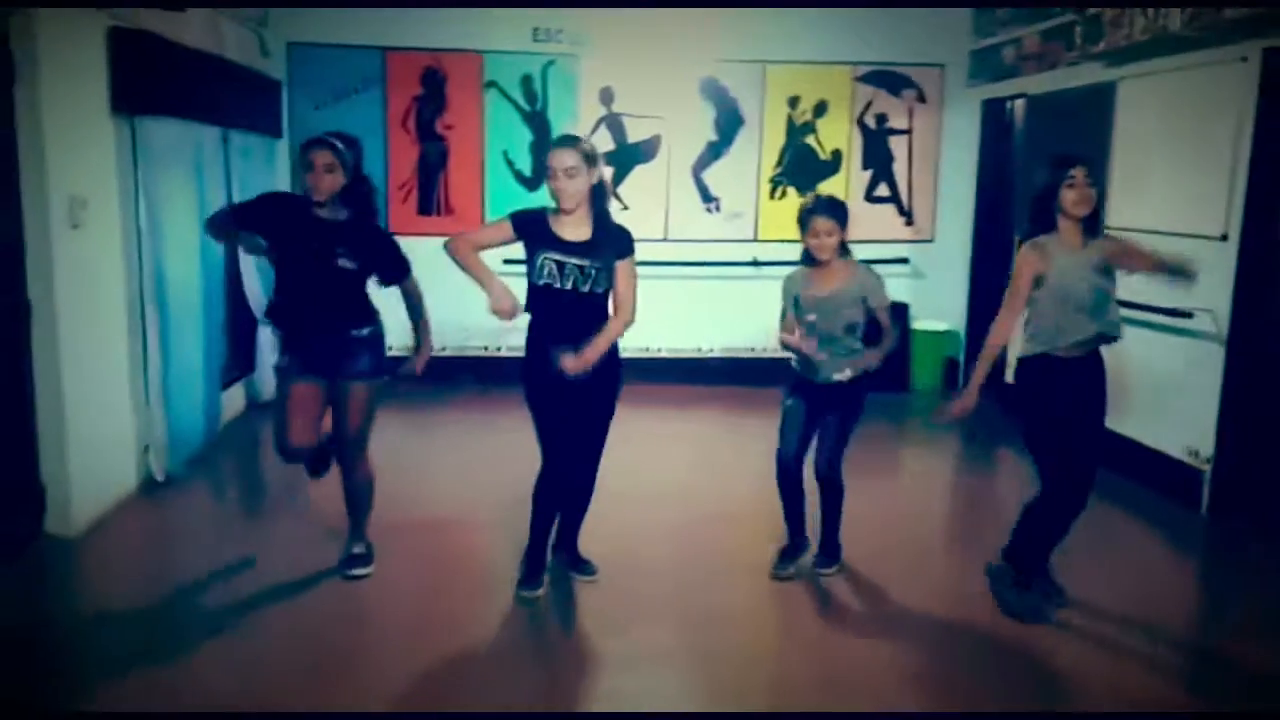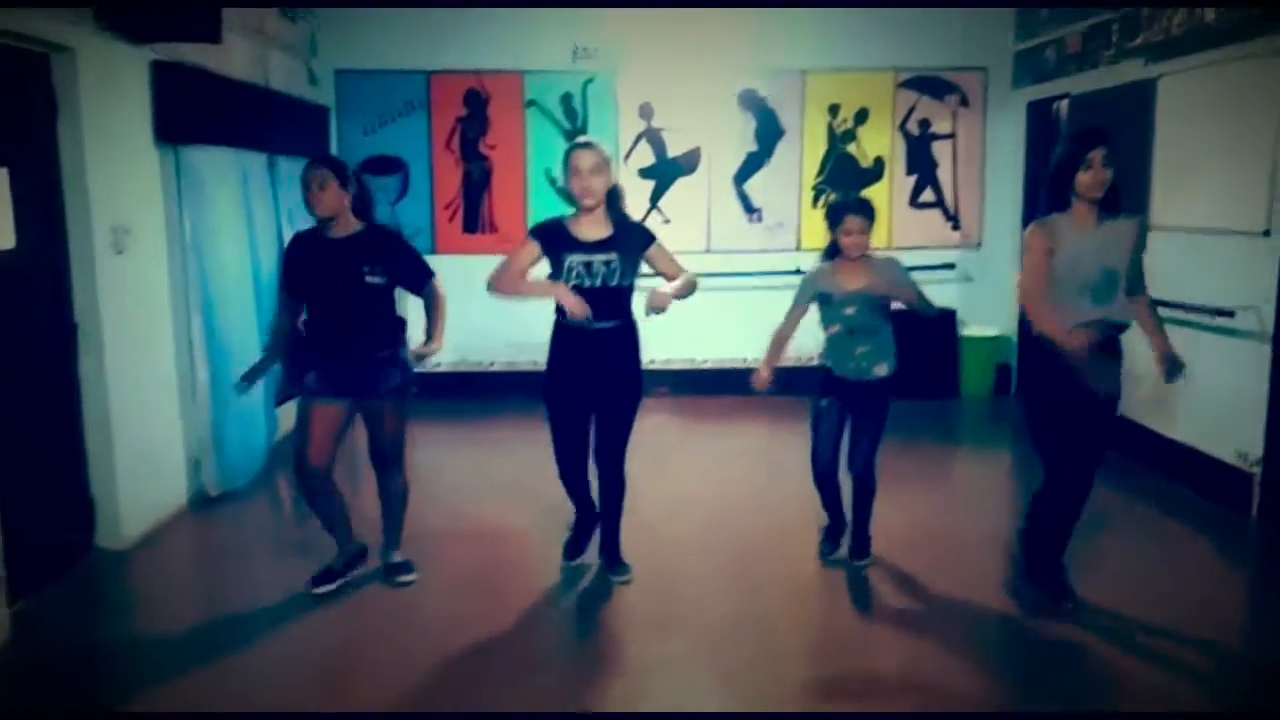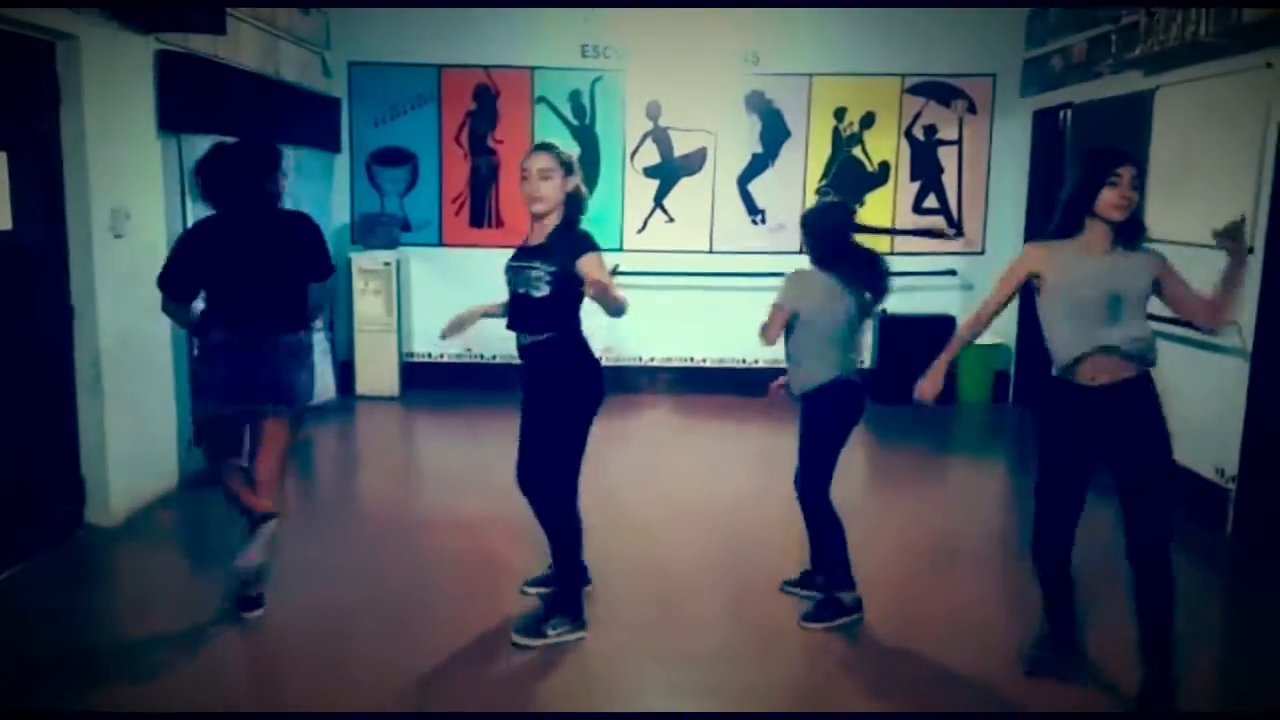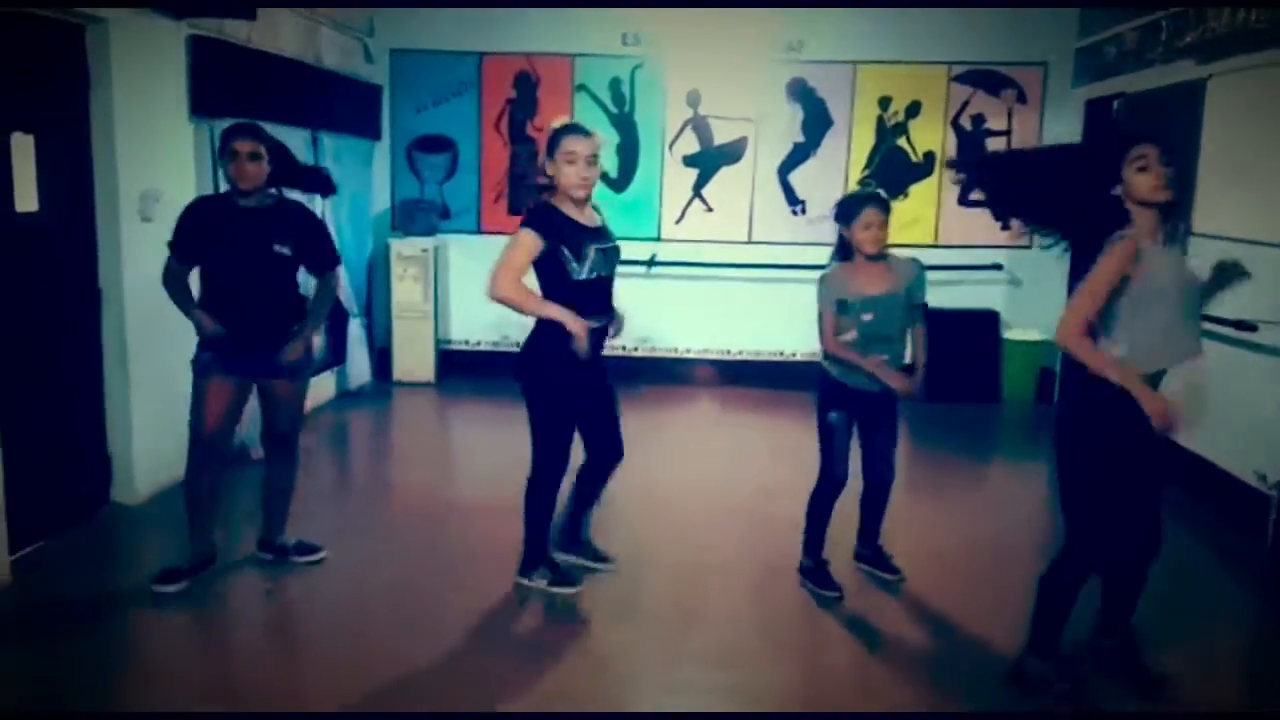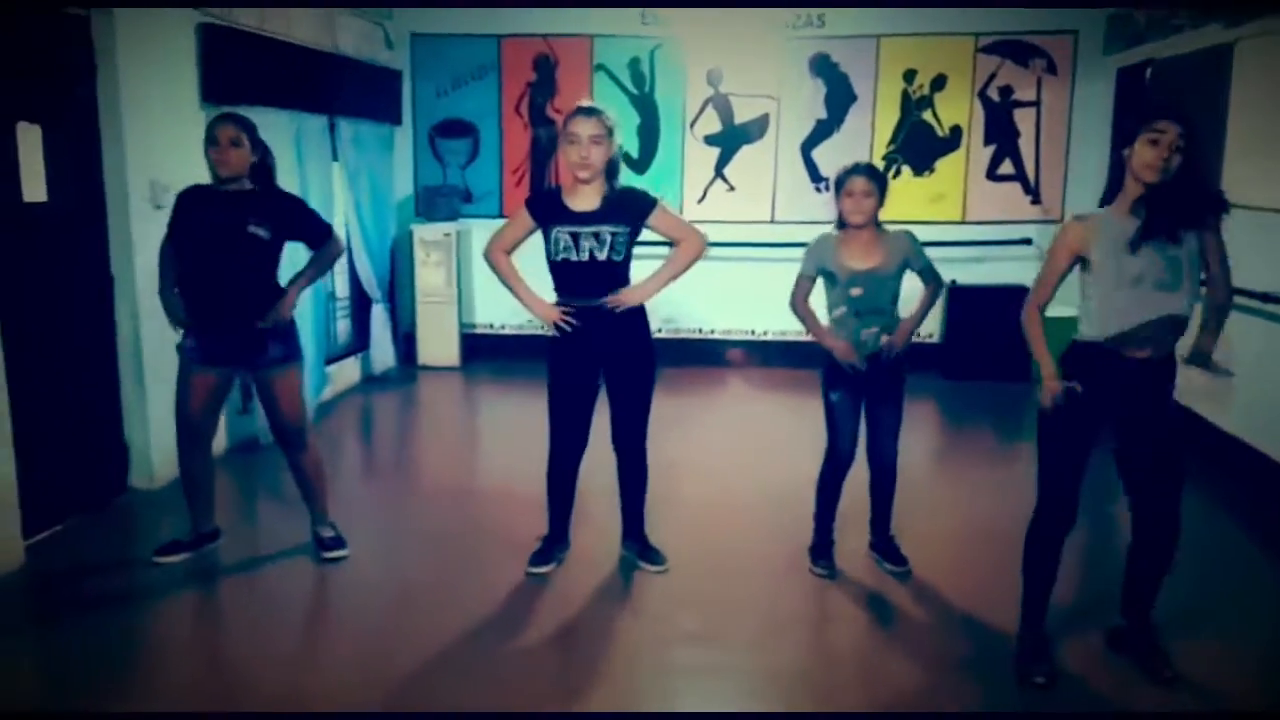
dt=0.7s
person 1, frame 1
left shoulder: (1108, 247)
right shoulder: (1036, 252)
left elbow: (1184, 274)
right elbow: (1004, 323)
left wrist: (1147, 262)
right wrist: (972, 388)
left hip: (1088, 375)
right hip: (1044, 376)
left knee: (1079, 486)
right knee: (1062, 485)
left ankle: (1034, 567)
right ankle: (1011, 570)
person 1, frame 2
left shoulder: (1129, 229)
right shoulder: (1043, 233)
left elbow: (1137, 296)
right elbow: (1033, 308)
left wrist: (1162, 345)
right wrist: (1082, 354)
left hip: (1105, 359)
right hip: (1052, 362)
left knee: (1081, 475)
right knee: (1062, 474)
left ankle: (1047, 565)
right ankle: (1027, 558)
person 1, frame 3
left shoulder: (1148, 264)
right shoulder: (1042, 256)
left elbow: (1211, 319)
right elbow: (988, 310)
left wrist: (1236, 258)
right wrist: (940, 366)
left hip: (1134, 408)
right hip: (1070, 407)
left knee: (1149, 548)
right knee: (1050, 537)
left ankle: (1158, 669)
right ankle: (1062, 639)
person 1, frame 4
left shoulder: (1163, 246)
right shoulder: (1126, 246)
left elbow: (1175, 306)
right elbow: (1070, 330)
left wrist: (1216, 281)
right wrist: (1145, 392)
left hip: (1129, 410)
right hip: (1095, 409)
left knee: (1141, 538)
right knee: (1088, 543)
left ankle: (1113, 641)
right ankle: (1037, 656)
person 1, frame 5
left shoulder: (1194, 214)
right shoulder: (1085, 229)
left elbow: (1220, 289)
right elbow: (1034, 305)
left wrist: (1204, 344)
right wrist: (1046, 373)
left hip: (1151, 383)
right hip: (1087, 373)
left knee: (1160, 520)
right knee: (1055, 511)
left ankle: (1135, 627)
right ankle: (1032, 634)
person 2, frame 1
left shoulder: (615, 237)
right shoulder: (531, 224)
left elbow: (624, 312)
right elbow: (458, 243)
left wrist: (586, 358)
right wrist: (494, 287)
left hip: (597, 363)
right hip: (544, 358)
left knee: (586, 463)
right knee: (557, 461)
left ankle: (568, 545)
right ankle: (535, 555)
person 2, frame 2
left shoulder: (633, 234)
right shoulder: (551, 233)
left elbow: (687, 279)
right elbow: (498, 281)
left wrist: (671, 288)
right wrist: (556, 290)
left hip: (620, 359)
right hip: (569, 359)
left knee: (611, 458)
right knee: (569, 458)
left ankle: (611, 549)
right ankle: (585, 519)
person 2, frame 3
left shoulder: (575, 241)
right shoulder: (530, 241)
left elbow: (615, 303)
left wrist: (604, 291)
right wrist: (475, 313)
left hip: (571, 377)
right hip: (539, 375)
left knee: (555, 487)
right knee: (533, 480)
left ankle: (567, 608)
right ankle: (569, 568)
person 2, frame 4
left shoulder: (594, 219)
right shoulder: (543, 220)
right elbow: (501, 285)
left wrist: (607, 307)
right wrist: (566, 316)
left hip: (587, 355)
right hip: (551, 358)
left knee: (609, 450)
right knee: (550, 461)
left ankle: (570, 535)
right ankle: (535, 559)
person 2, frame 5
left shoulder: (631, 202)
right shoulder: (545, 203)
left elbow: (694, 242)
right elbow: (495, 250)
left wrist: (647, 288)
right wrist: (531, 302)
left hip: (626, 331)
right hip: (573, 332)
left knee: (630, 443)
right knee: (565, 443)
left ankle: (635, 537)
right ankle: (556, 537)
person 3, frame 1
left shoulder: (366, 233)
right shoulder: (279, 211)
left elbow: (407, 286)
right elbow: (217, 223)
left wrist: (423, 342)
right wrist: (245, 241)
left hip: (357, 347)
right hip: (302, 350)
left knee: (352, 450)
right knee: (294, 445)
left ankle: (359, 540)
right ankle: (319, 451)
person 3, frame 2
left shoulder: (384, 243)
right shoulder: (301, 248)
left elbow: (431, 290)
right elbow: (289, 309)
left wrist: (433, 338)
right wrist: (267, 359)
left hip: (382, 365)
right hip: (326, 370)
left knee: (387, 463)
right knee: (311, 467)
left ankle: (392, 550)
right ankle: (348, 549)
person 3, frame 3
left shoulder: (202, 235)
right shoulder: (302, 229)
left elbow: (173, 305)
right elbow: (318, 298)
left hip: (227, 362)
right hip: (289, 362)
left knee: (220, 453)
right knee: (266, 472)
left ankle: (257, 517)
right ankle: (251, 588)
person 3, frame 4
left shoulder: (297, 218)
right shoulder: (200, 214)
left elbow: (328, 280)
right elbow: (173, 274)
left wrist: (307, 334)
right wrist: (197, 315)
left hip: (284, 350)
right hip: (222, 348)
left knee: (281, 445)
right knee: (205, 447)
left ankle: (273, 538)
right ankle: (200, 552)
person 3, frame 5
left shoulder: (275, 204)
right shoulder: (191, 202)
left elbow: (332, 246)
right elbow: (171, 249)
left wrist: (292, 293)
right wrist: (168, 295)
left hip: (266, 335)
right hip: (204, 335)
left knee: (293, 437)
right knee: (191, 435)
left ankle: (322, 524)
right ankle: (203, 529)
person 4, frame 1
left shoulder: (864, 279)
right shoulder: (795, 282)
left elbow: (889, 329)
right elbow: (786, 334)
left wrist: (877, 353)
right wrist: (793, 342)
left hip: (845, 387)
right hip: (804, 383)
left knee: (827, 467)
right knee: (787, 459)
left ankle: (830, 546)
right ankle: (795, 539)
person 4, frame 2
left shoulder: (890, 270)
right shoulder: (819, 279)
left elbow: (928, 308)
right elbow: (789, 325)
left wrist: (894, 293)
right wrist: (767, 365)
left hip: (874, 383)
right hip: (834, 380)
left knee: (862, 464)
right knee: (822, 462)
left ankle: (860, 536)
right ankle: (835, 522)
person 4, frame 3
left shoulder: (800, 281)
right shoulder: (854, 282)
left elbow: (770, 335)
left wrist: (778, 315)
right wrist: (795, 377)
left hip: (827, 399)
right hip: (841, 392)
left knee: (811, 490)
right knee: (809, 486)
left ankle: (844, 594)
right ankle: (820, 573)
person 4, frame 4
left shoulder: (909, 272)
right shoulder: (833, 280)
left elbow: (917, 326)
right elbow: (829, 341)
left wrist: (918, 370)
right wrist: (880, 371)
left hip: (886, 394)
right hip: (840, 388)
left knee: (881, 475)
right knee: (833, 477)
left ankle: (868, 548)
right ankle: (811, 560)
person 4, frame 5
left shoulder: (902, 244)
right shoulder: (824, 247)
left elbow: (934, 283)
right elbow: (798, 299)
left wrist: (911, 325)
right wrist: (827, 340)
left hip: (887, 363)
right hip: (843, 365)
left knee: (885, 457)
right knee: (840, 454)
left ankle: (881, 538)
right ankle: (822, 541)
